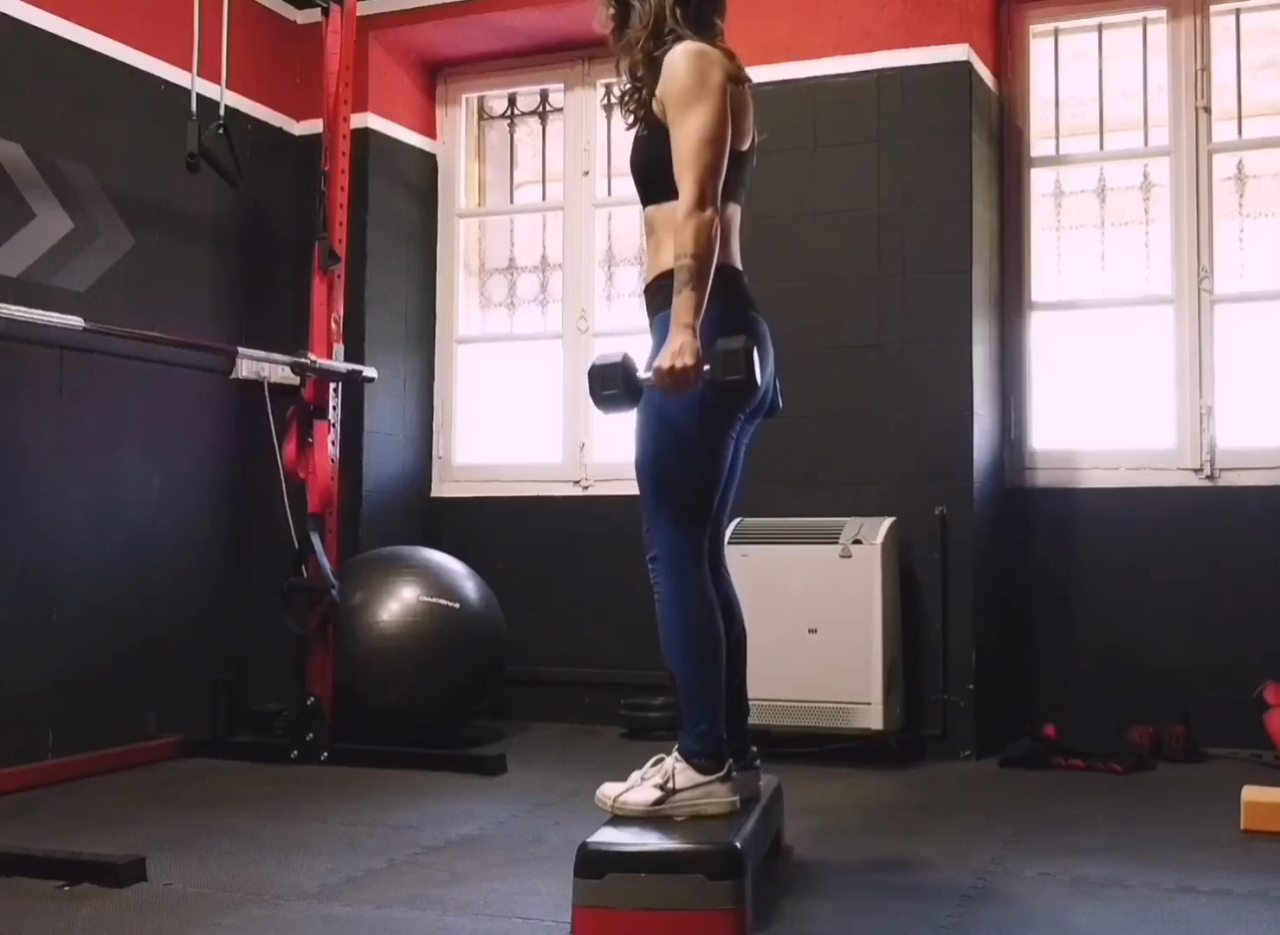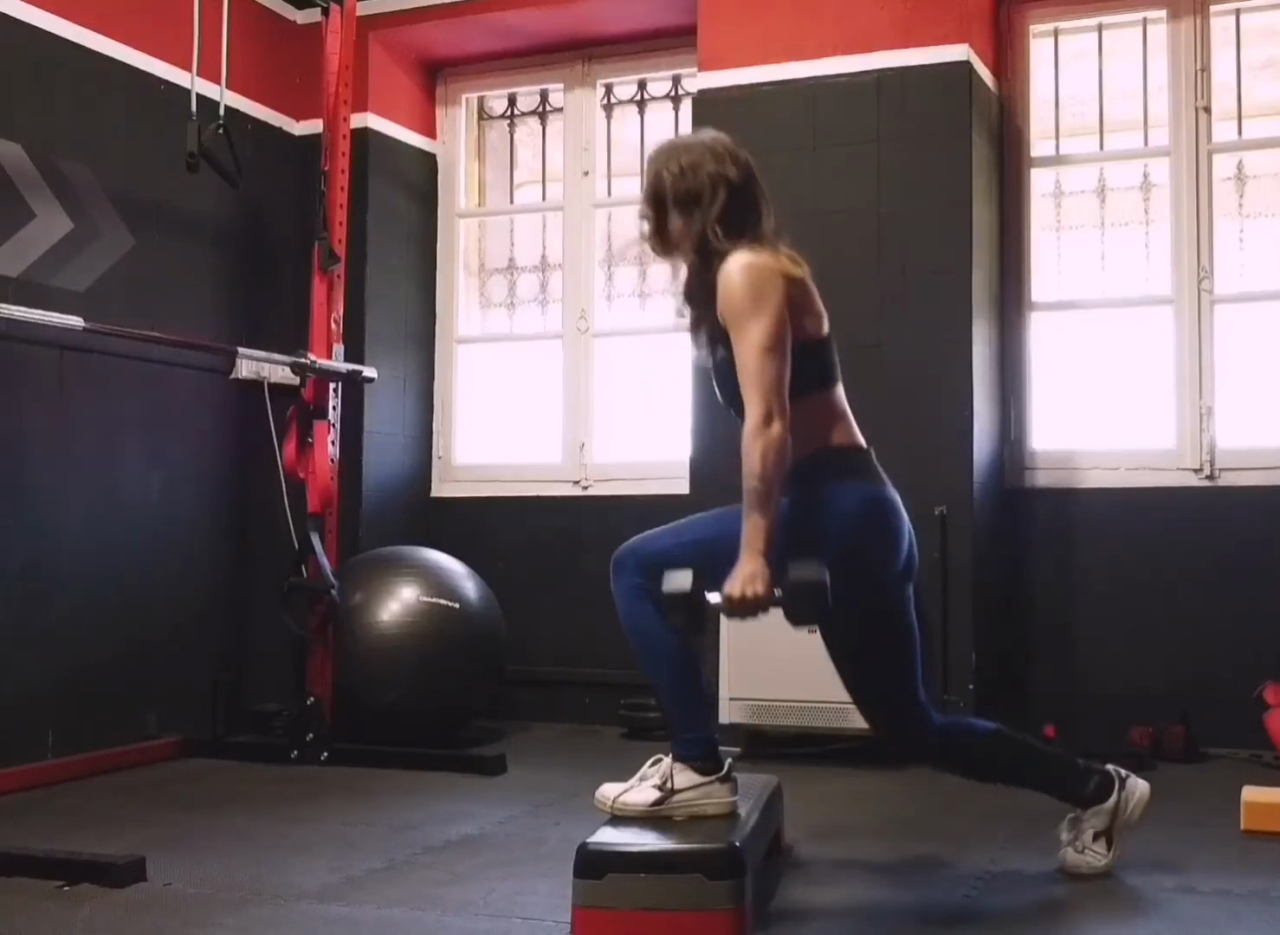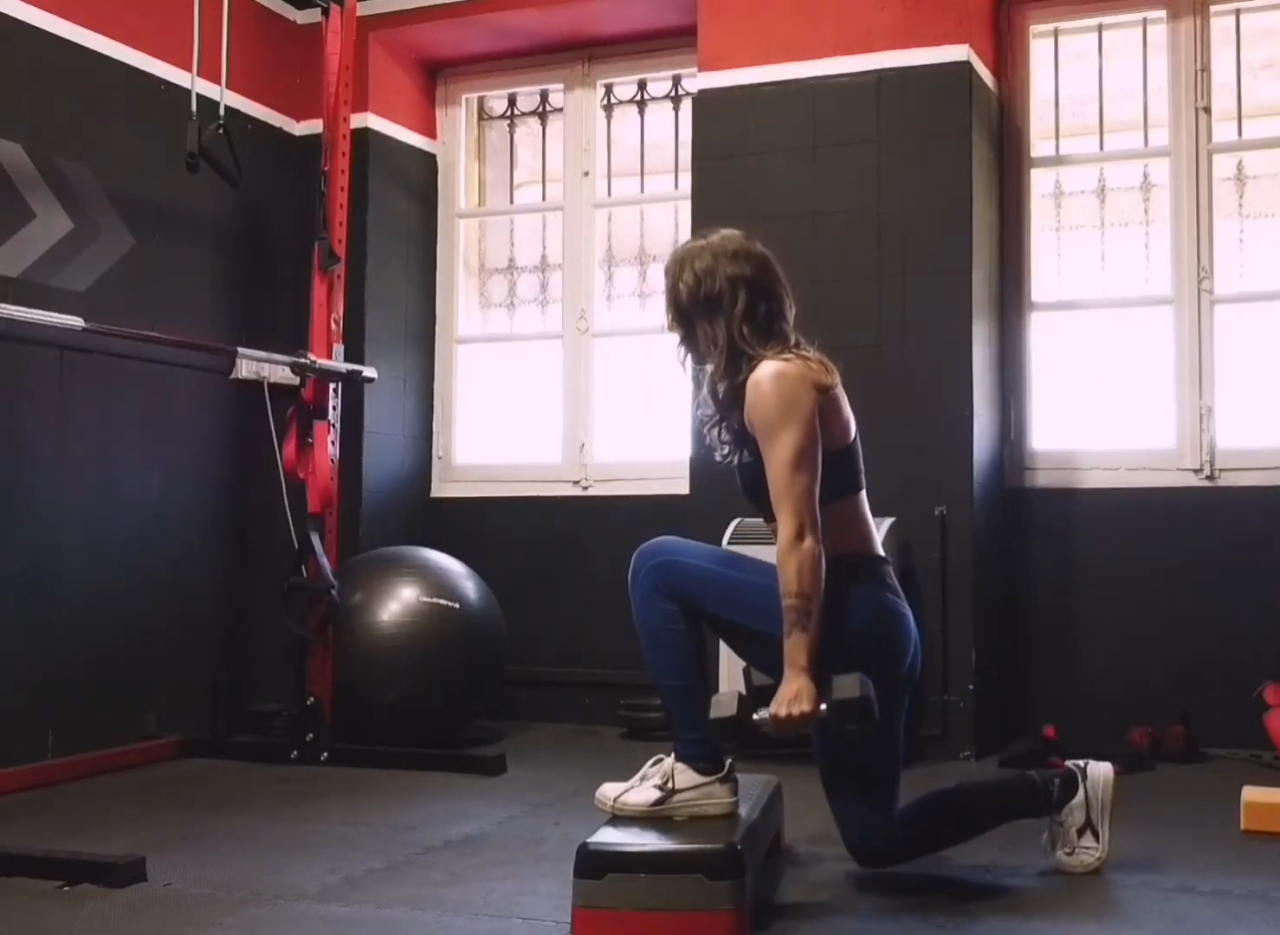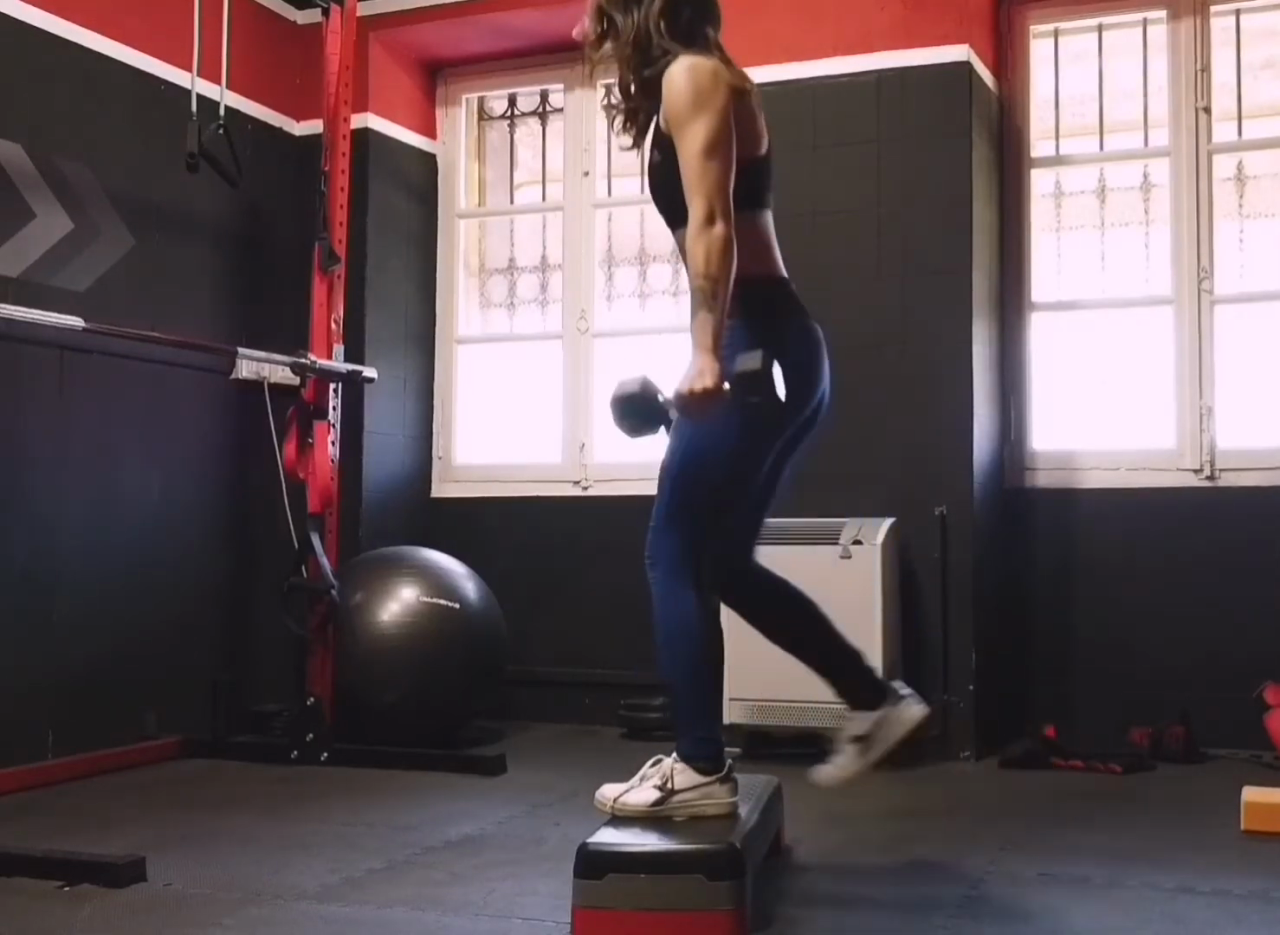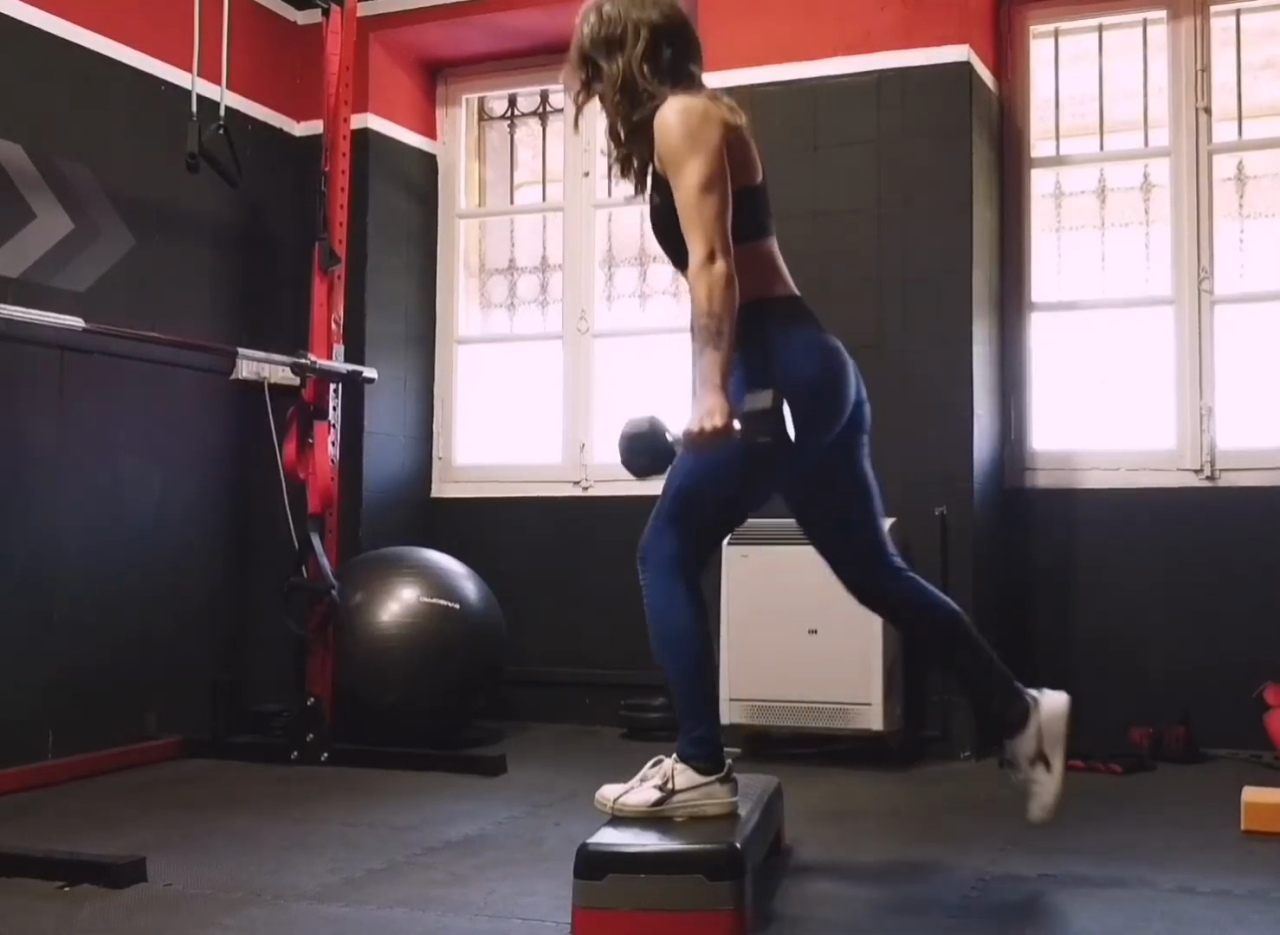
dt=1s
person 1, frame 1
right shoulder: (689, 71)
left elbow: (698, 207)
left wrist: (684, 329)
left hip: (704, 335)
right hip: (719, 335)
left knee: (674, 552)
right knee: (698, 554)
left ankle: (704, 765)
right ankle: (729, 753)
person 1, frame 2
left shoulder: (742, 272)
right shoulder: (760, 269)
left elbow: (766, 424)
left wrist: (752, 552)
right wrist: (758, 539)
left hip: (836, 510)
right hip: (855, 511)
left knee: (639, 572)
right knee: (906, 725)
left ankle: (696, 772)
right ankle: (1096, 789)
person 1, frame 3
left shoulder: (774, 379)
right shoulder: (786, 371)
left elbow: (800, 536)
left wrist: (797, 670)
left hip: (850, 616)
right hip: (859, 610)
left knee: (658, 568)
right knee: (876, 839)
left ankle: (697, 772)
right ankle: (1065, 789)
person 1, frame 4
left shoulder: (688, 76)
right shoulder: (705, 81)
left elbow: (710, 228)
left wrist: (704, 353)
left hip: (754, 350)
right hip: (777, 349)
left knee: (676, 557)
right knee: (724, 559)
left ankle: (700, 772)
right ankle: (876, 702)
person 1, frame 5
left shoulder: (679, 117)
right shoulder: (699, 117)
left elbow: (711, 264)
left wrist: (710, 391)
right wrist: (722, 383)
left hip: (780, 365)
right hip: (812, 366)
left knee: (672, 555)
right knee: (875, 573)
left ankle: (698, 771)
right ankle: (1023, 718)
